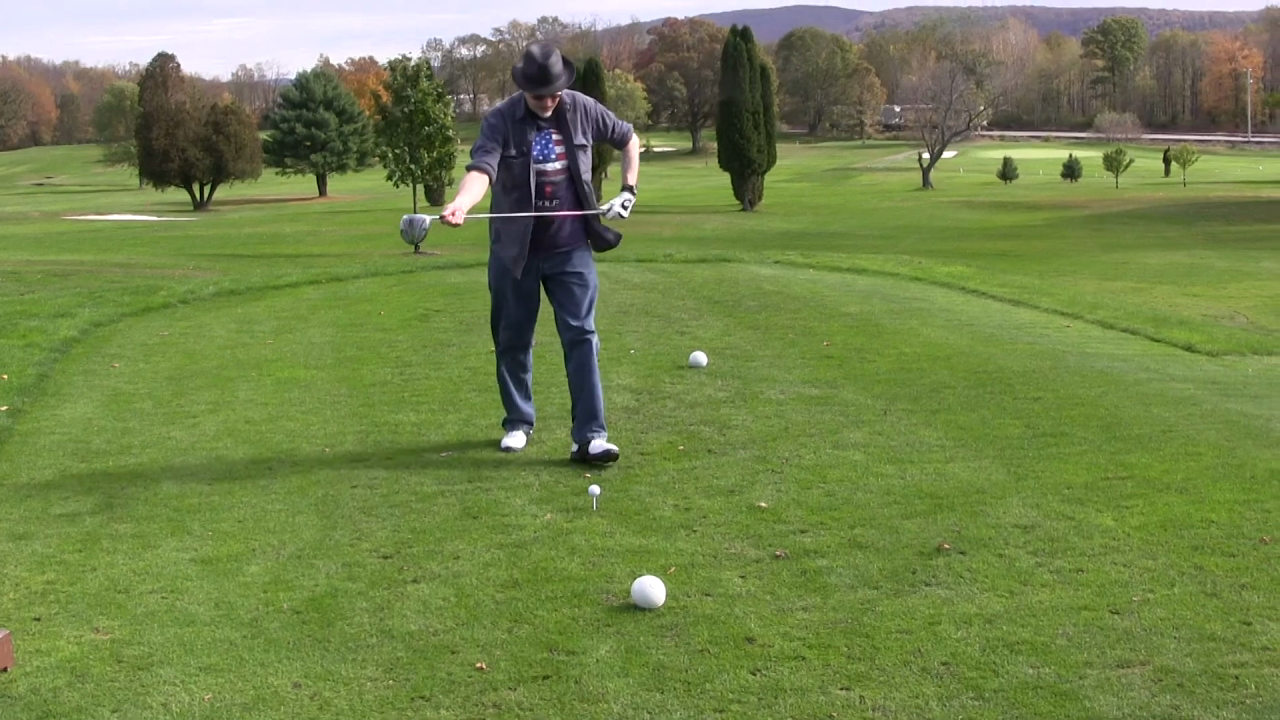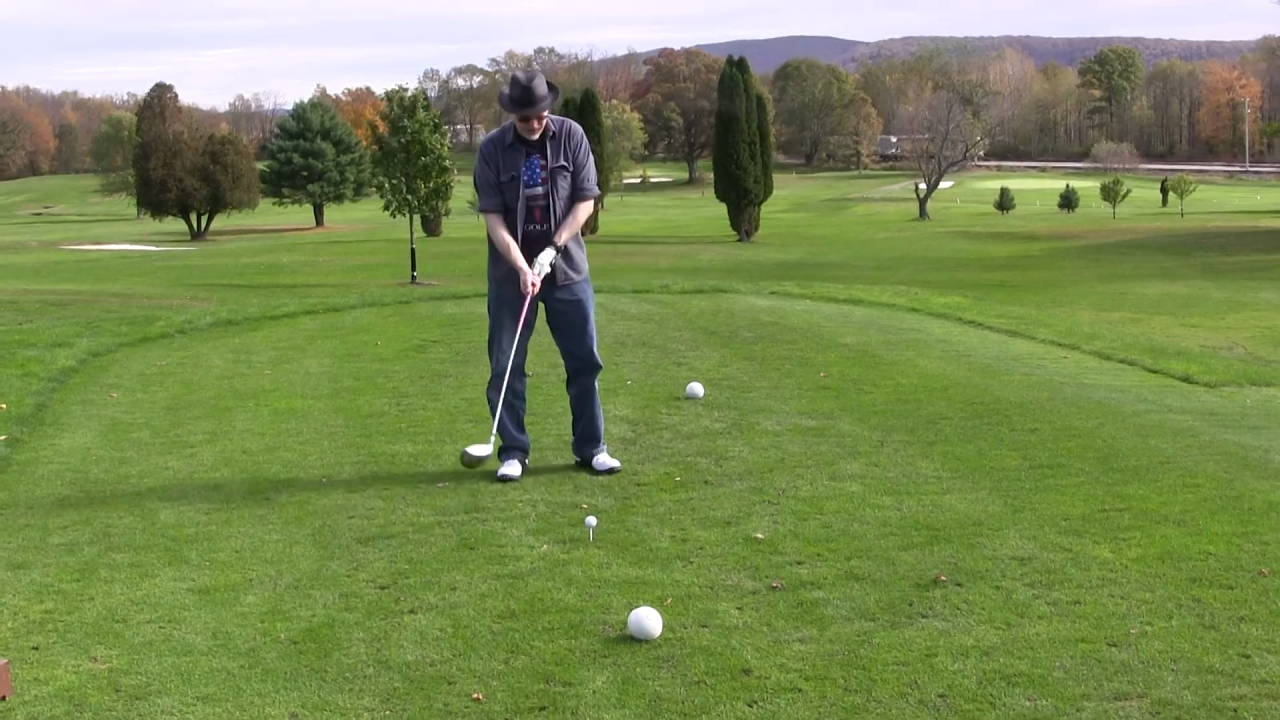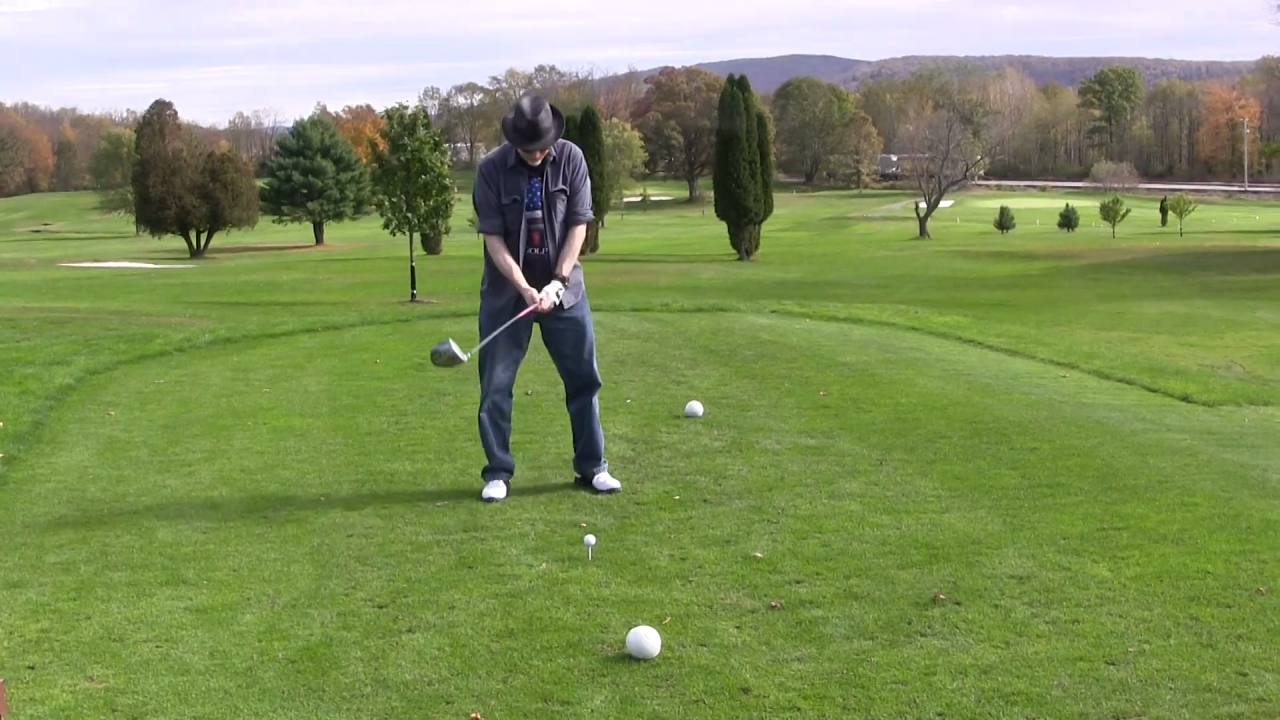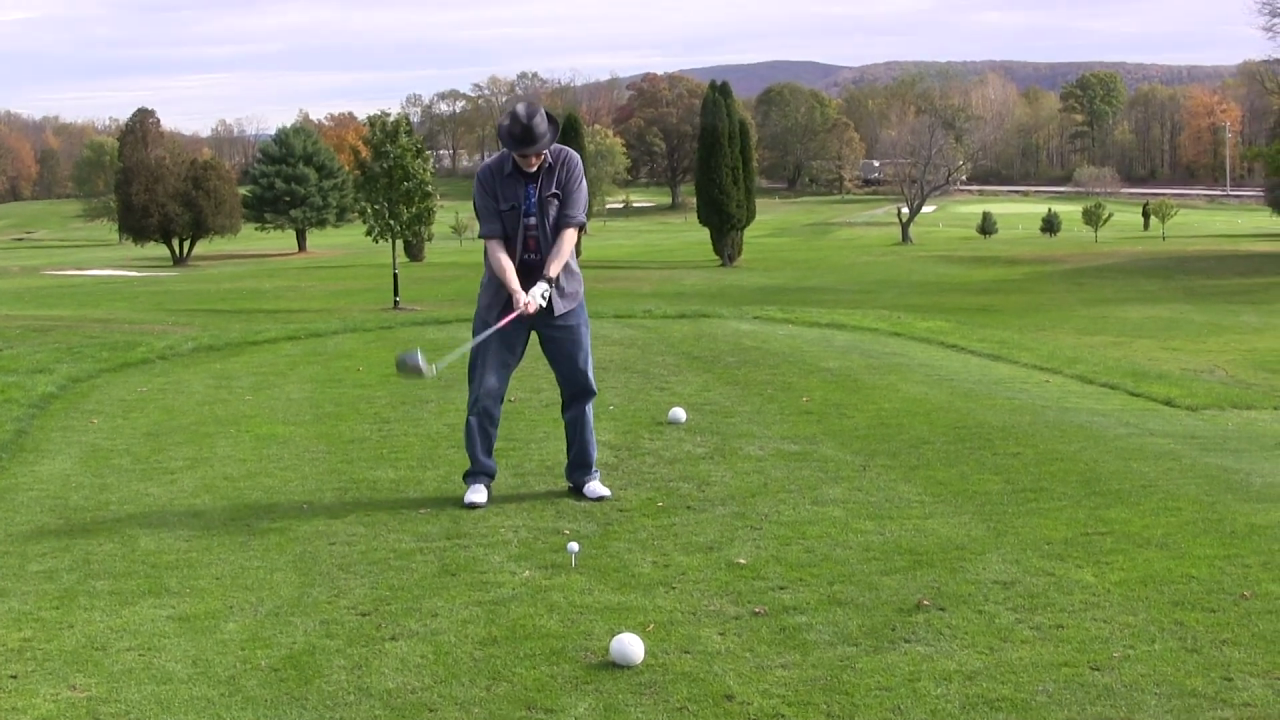
dt=0.5s
person 1, frame 1
left shoulder: (584, 109)
right shoulder: (500, 120)
left elbow: (629, 138)
right elbow: (480, 172)
left wrist: (628, 188)
right wrist: (458, 207)
left hip: (573, 245)
right hip: (516, 248)
left knee: (580, 336)
right knee: (512, 340)
left ankle: (589, 436)
right ankle: (518, 422)
person 1, frame 2
left shoulder: (571, 135)
right shoulder: (492, 149)
left elbow: (586, 200)
right elbow: (493, 216)
left wrist: (552, 250)
right wrist: (522, 267)
left hip: (566, 267)
right hip: (512, 271)
left knee: (584, 359)
right knee: (506, 365)
left ankle: (590, 447)
right ankle: (513, 450)
person 1, frame 3
left shoulder: (571, 158)
right shoulder: (491, 168)
left elbow: (579, 224)
right elbow: (492, 236)
left wrist: (558, 281)
right wrist: (523, 289)
left hip: (564, 287)
right hip: (508, 292)
left knee: (584, 377)
right knee: (496, 384)
left ankle: (591, 466)
right ankle: (498, 471)
person 1, frame 4
left shoulder: (568, 163)
right shoulder: (489, 174)
left elbow: (570, 230)
right elbow: (494, 242)
left wrist: (543, 285)
right wrist: (515, 292)
left hip: (561, 292)
right hip: (504, 295)
left knee: (579, 384)
right knee: (486, 387)
left ankle: (583, 474)
right ankle: (479, 476)
